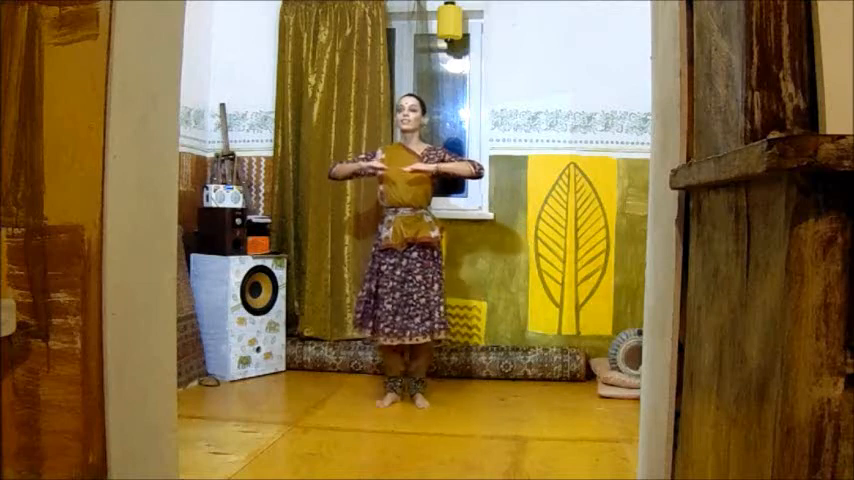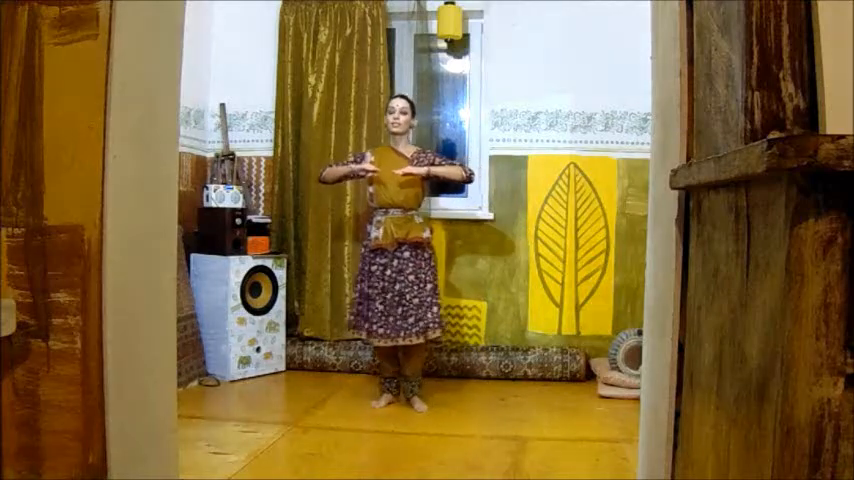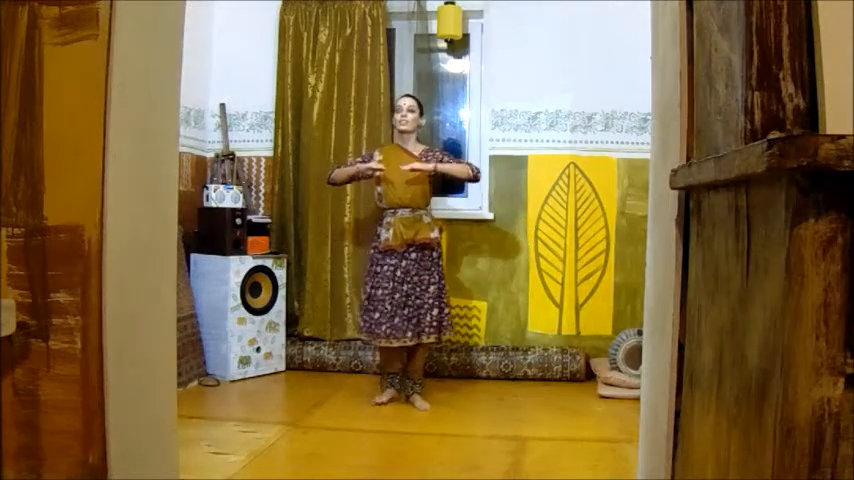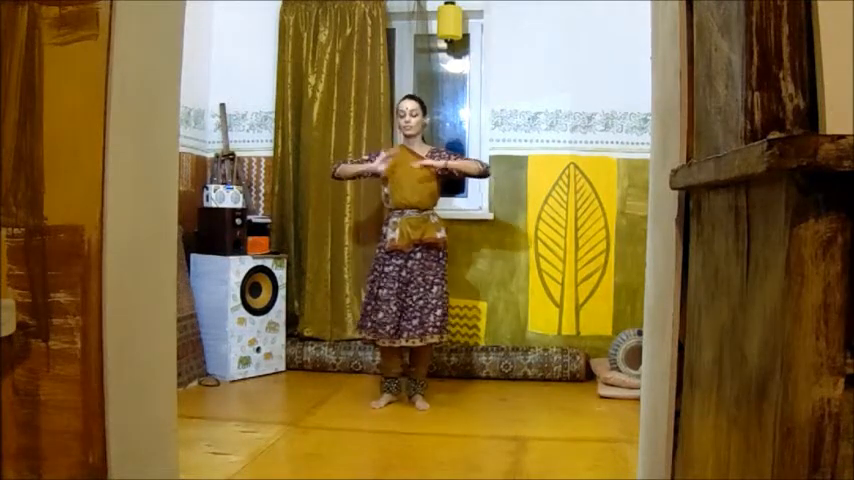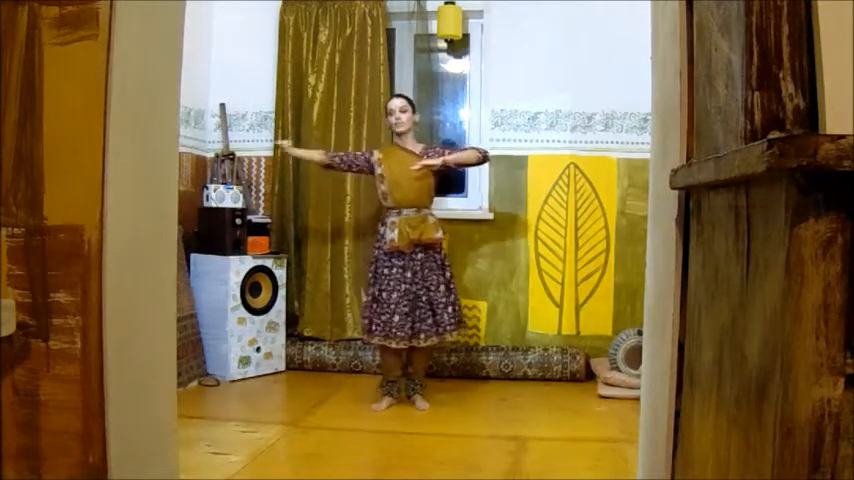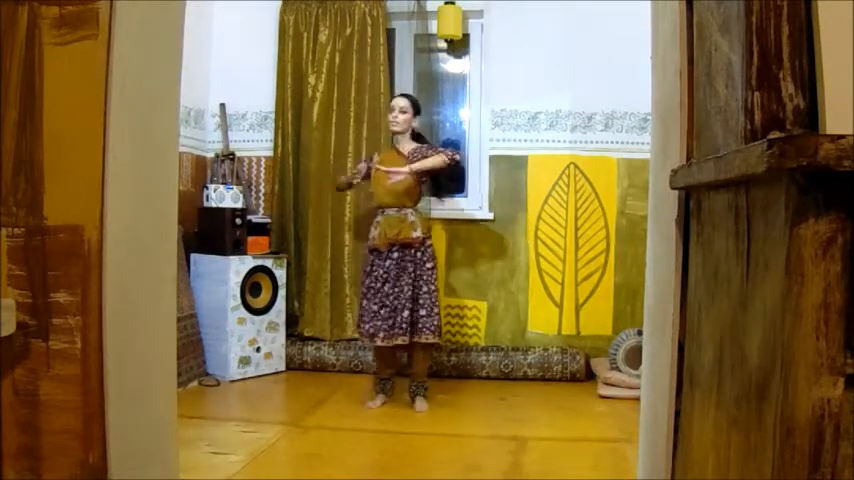
dt=0.7s
person 1, frame 1
left shoulder: (434, 154)
right shoulder: (382, 154)
left elbow: (476, 170)
right elbow: (334, 172)
left wrist: (432, 167)
right wrist: (364, 166)
left hip: (422, 238)
right hip: (389, 236)
left knee: (422, 311)
right knee: (386, 312)
left ankle: (417, 387)
right ankle: (393, 387)
person 1, frame 2
left shoulder: (424, 157)
right shoulder: (370, 156)
left elbow: (466, 175)
right elbow: (324, 176)
left wrist: (425, 171)
right wrist: (355, 168)
left hip: (413, 240)
right hip: (379, 240)
left knee: (416, 313)
right knee: (380, 314)
left ankle: (413, 389)
right ankle: (389, 387)
person 1, frame 3
left shoulder: (431, 155)
right shoulder: (378, 156)
left elbow: (473, 173)
right elbow: (333, 178)
left wrist: (431, 167)
right wrist: (361, 168)
left hip: (422, 239)
right hip: (388, 238)
left knee: (421, 313)
right knee: (383, 313)
left ankle: (413, 387)
right ankle: (390, 383)
person 1, frame 4
left shoulder: (438, 156)
right shoulder: (384, 157)
left elbow: (483, 169)
right elbow: (337, 172)
left wrist: (444, 164)
right wrist: (370, 167)
left hip: (427, 241)
right hip: (394, 239)
left knee: (424, 316)
right knee: (386, 315)
left ankle: (417, 388)
right ankle: (389, 387)
person 1, frame 5
left shoulder: (433, 152)
right shoulder: (377, 157)
left elbow: (481, 155)
right elbow: (335, 161)
left wrist: (442, 161)
right wrist: (295, 151)
left hip: (426, 239)
right hip: (392, 239)
left knee: (427, 315)
right knee: (391, 316)
left ankle: (415, 388)
right ankle: (390, 389)
person 1, frame 6
left shoulder: (422, 153)
right shoulder: (378, 158)
left elbow: (453, 157)
right elbow: (342, 185)
left wrist: (410, 169)
right wrist: (354, 176)
left hip: (412, 238)
right hip: (381, 237)
left knee: (416, 314)
right knee: (379, 315)
left ankle: (418, 390)
right ankle: (383, 387)
